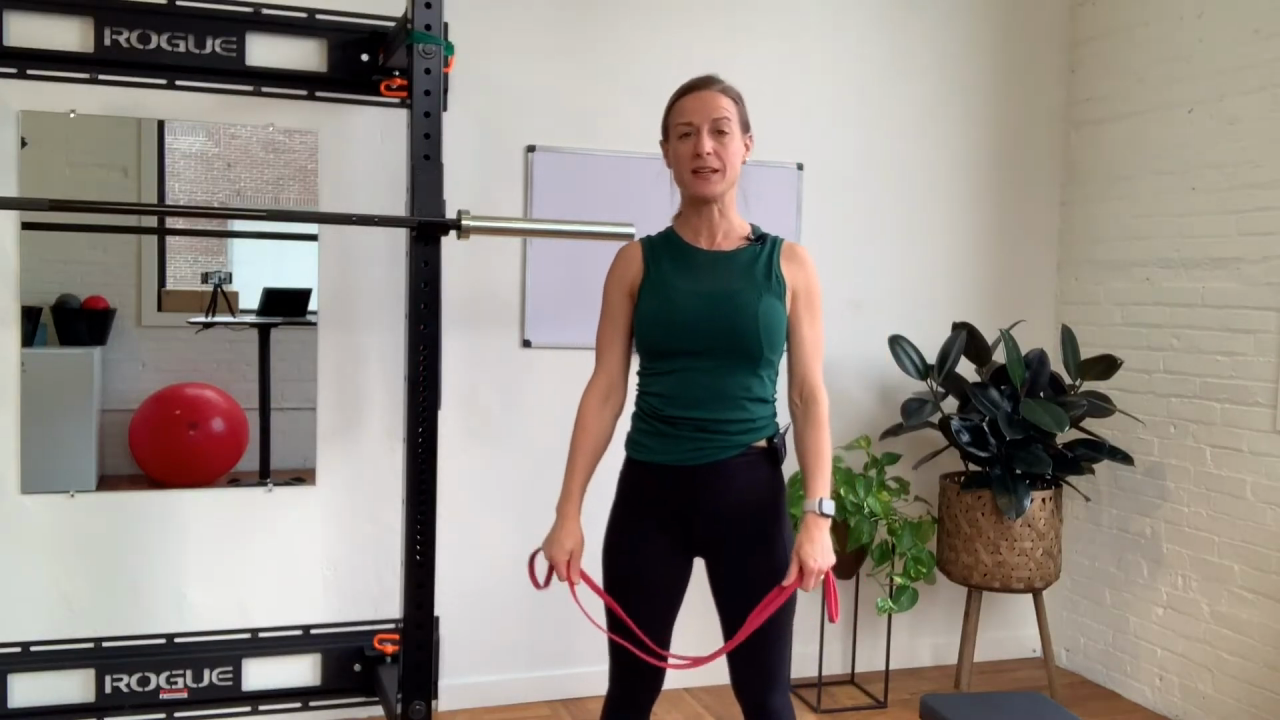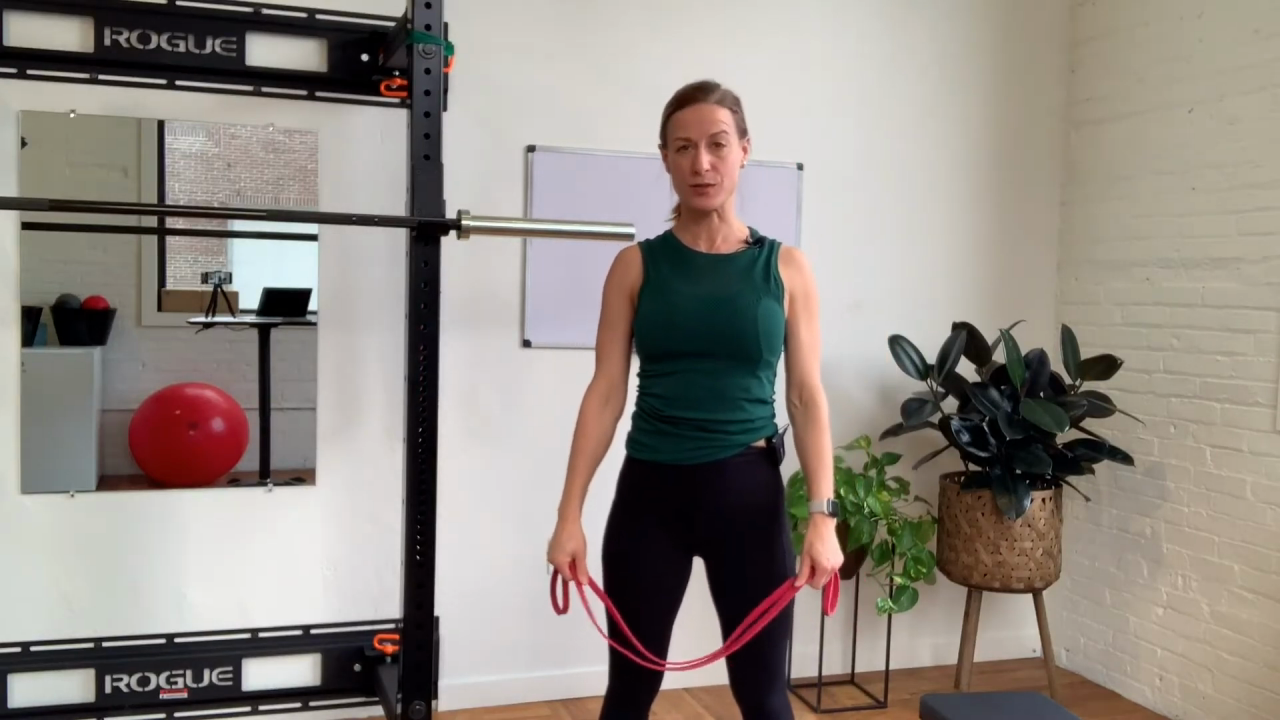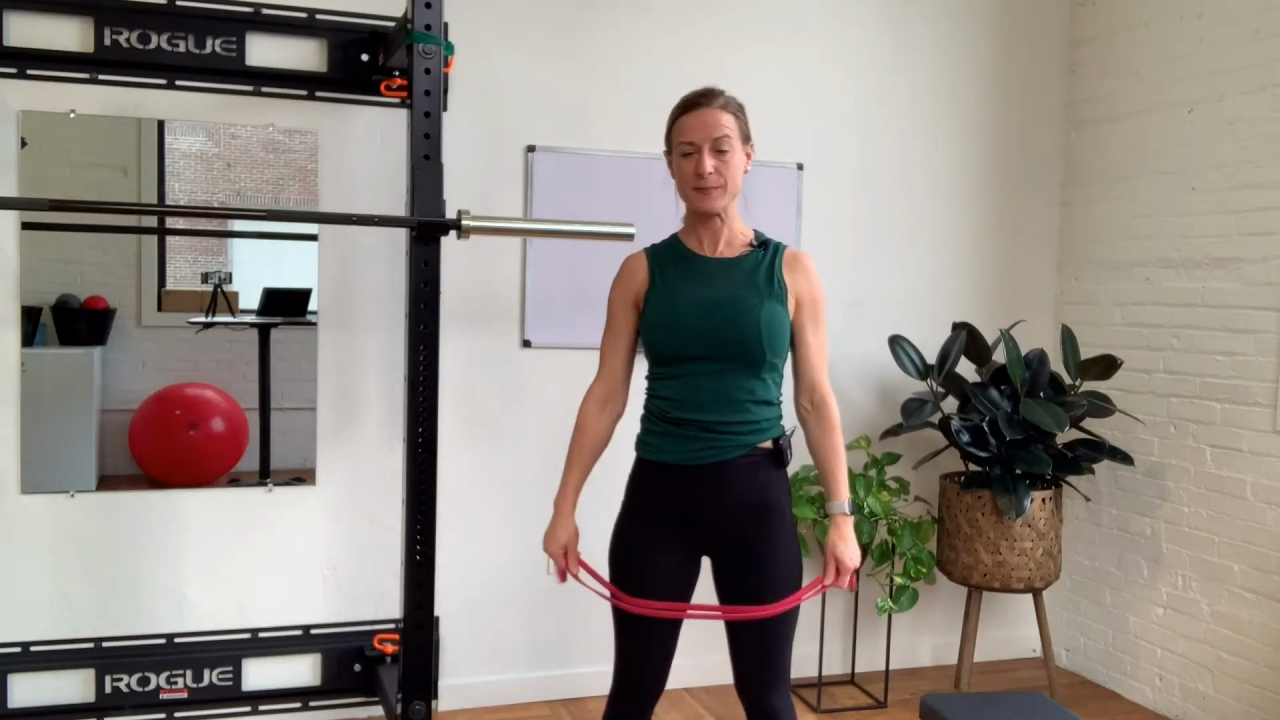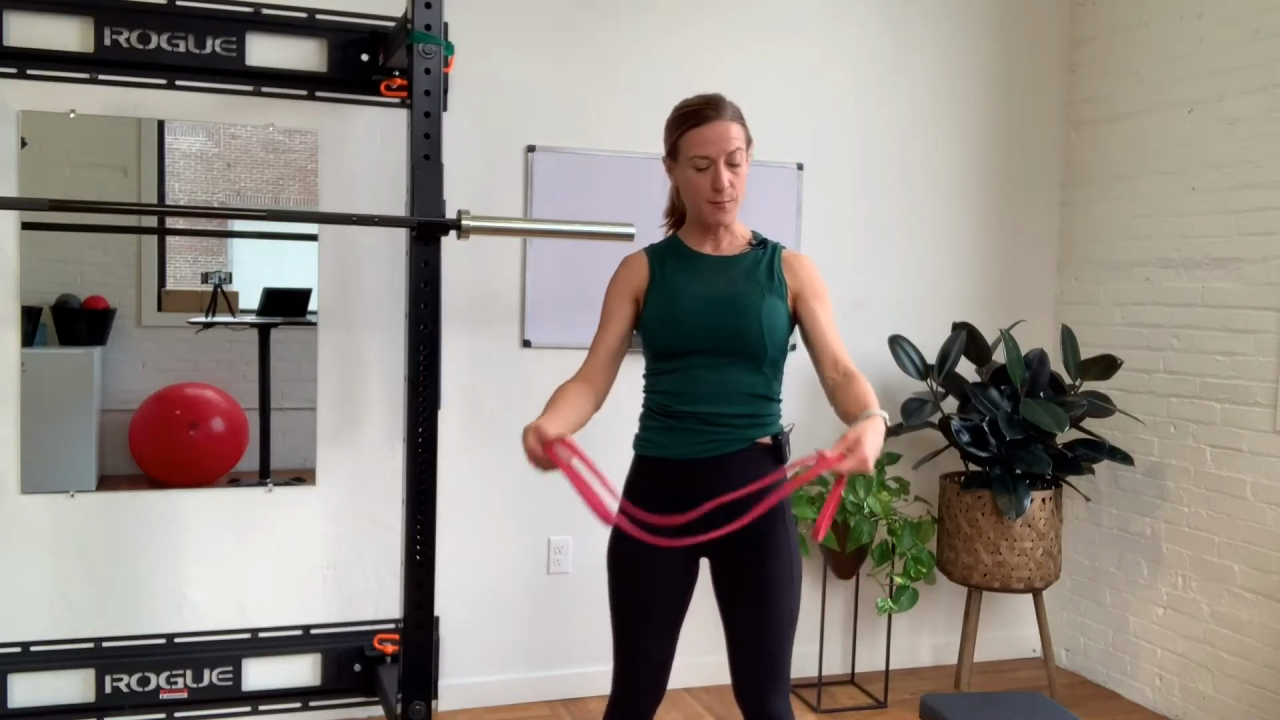
dt=0.5s
person 1, frame 1
left shoulder: (788, 264)
right shoulder: (637, 262)
left elbow: (808, 397)
right elbow: (605, 389)
left wrist: (817, 516)
right wrist: (568, 512)
left hip: (748, 491)
right hip: (650, 492)
person 1, frame 2
left shoulder: (785, 267)
right shoulder: (636, 265)
left elbow: (806, 397)
right elbow: (605, 393)
left wrist: (822, 515)
right wrist: (569, 514)
left hip: (747, 491)
right hip: (650, 492)
person 1, frame 3
left shoulder: (790, 270)
right shoulder: (643, 271)
left elbow: (816, 398)
right elbow: (606, 395)
left wrist: (841, 513)
right wrist: (564, 506)
left hip: (752, 492)
right hip: (658, 492)
person 1, frame 4
left shoulder: (788, 269)
right shoulder: (642, 269)
left elbow: (838, 368)
right elbow: (594, 377)
left wrist: (869, 420)
right wrist: (547, 426)
left hip: (752, 488)
right hip: (657, 488)
